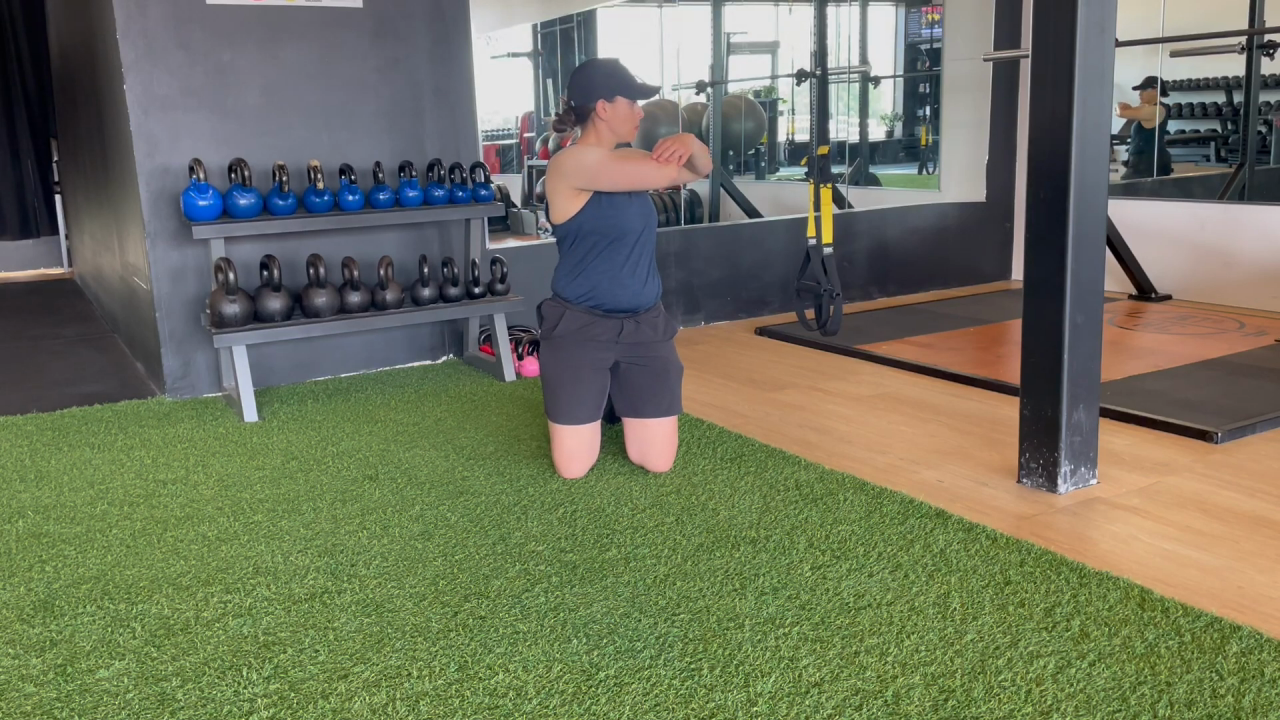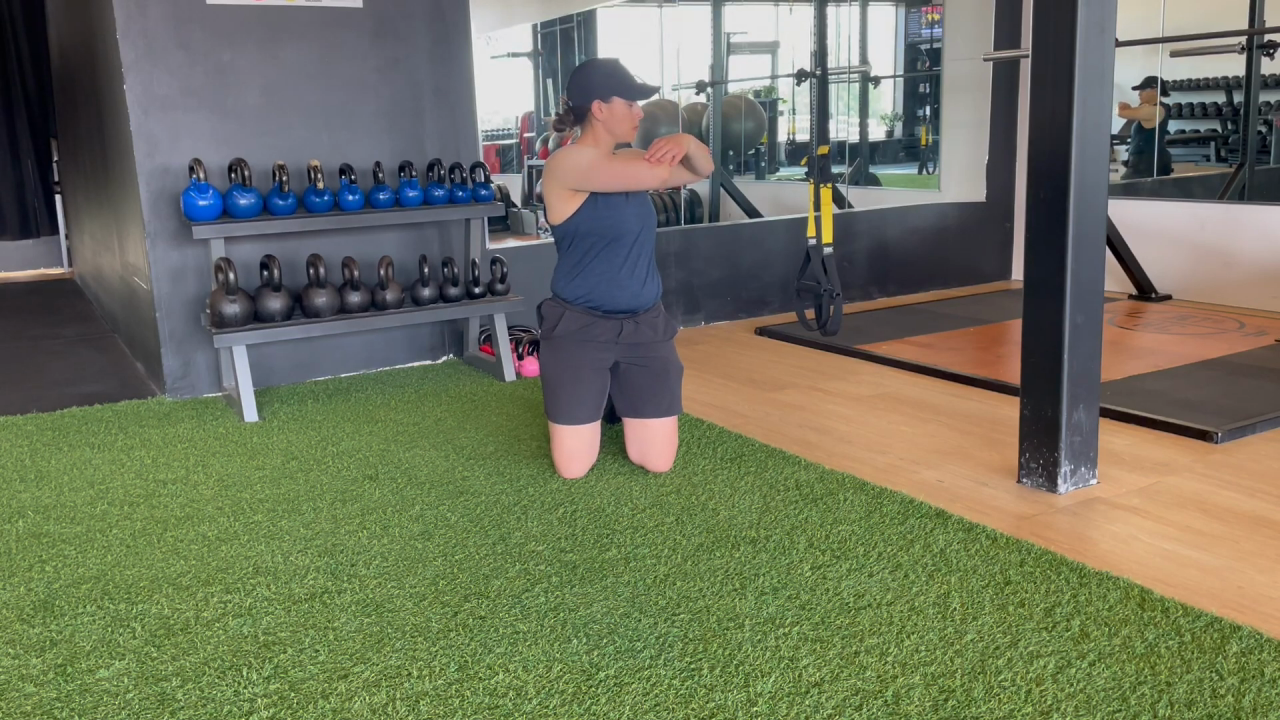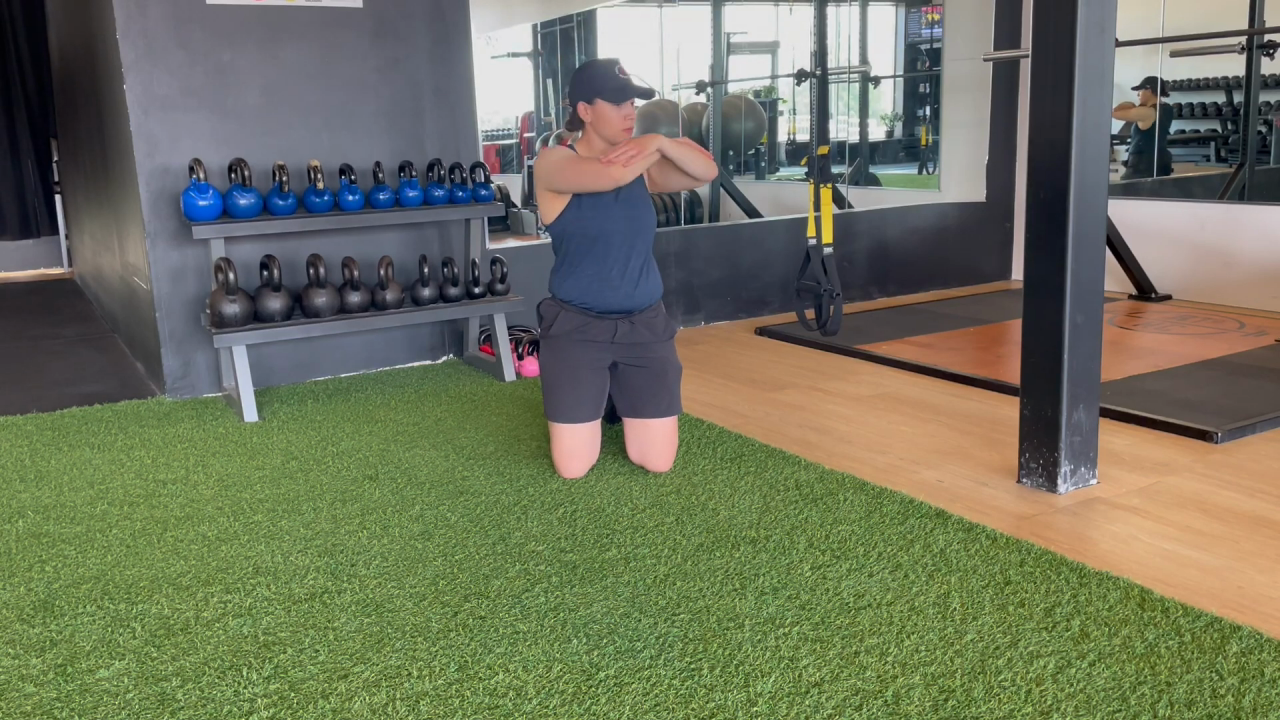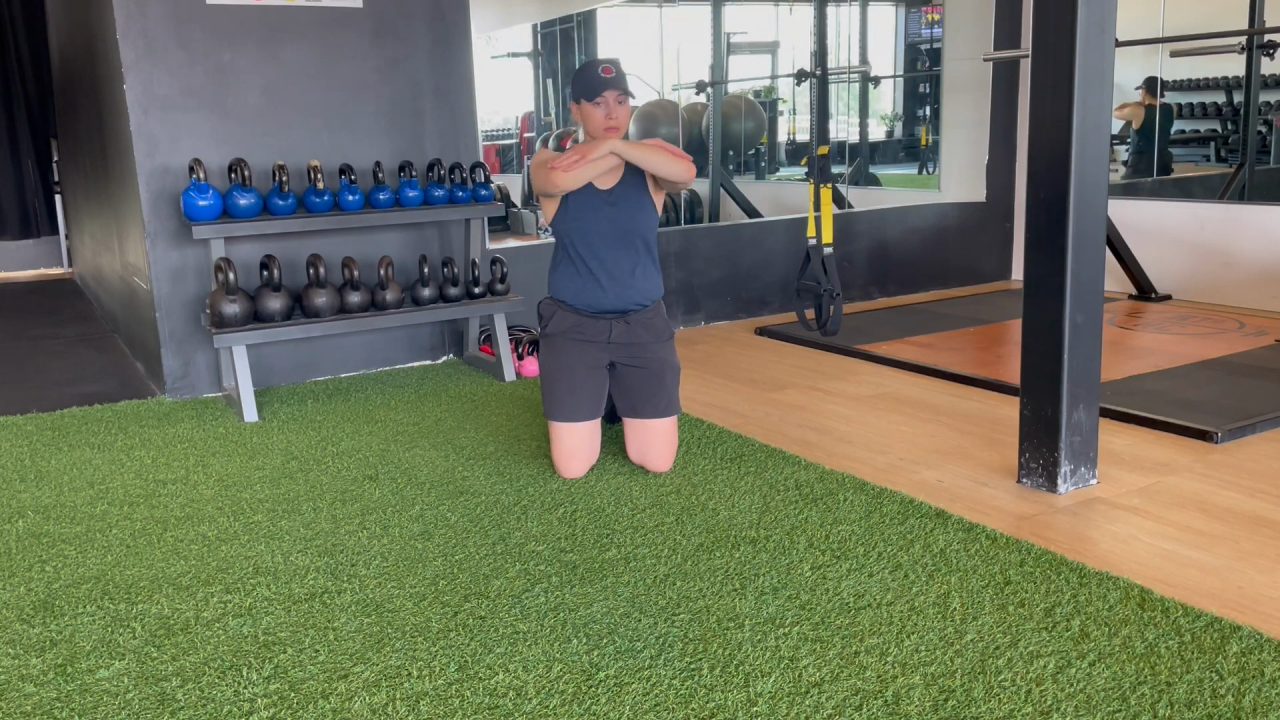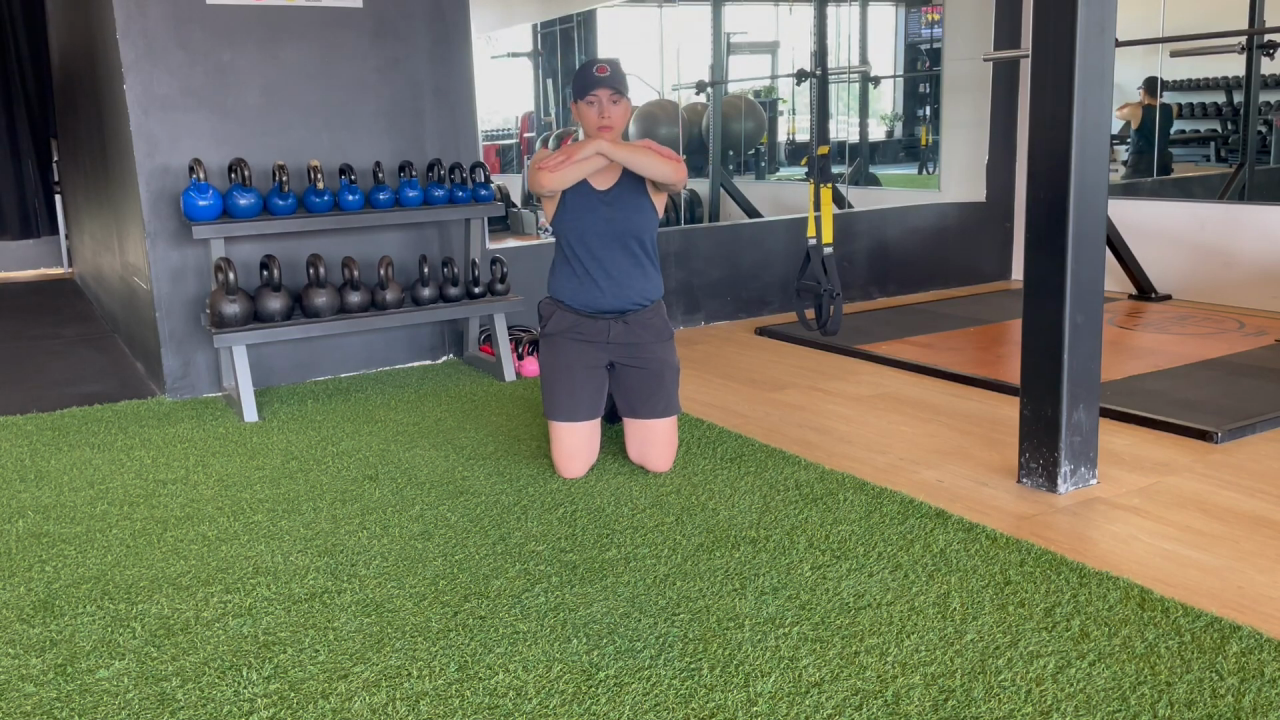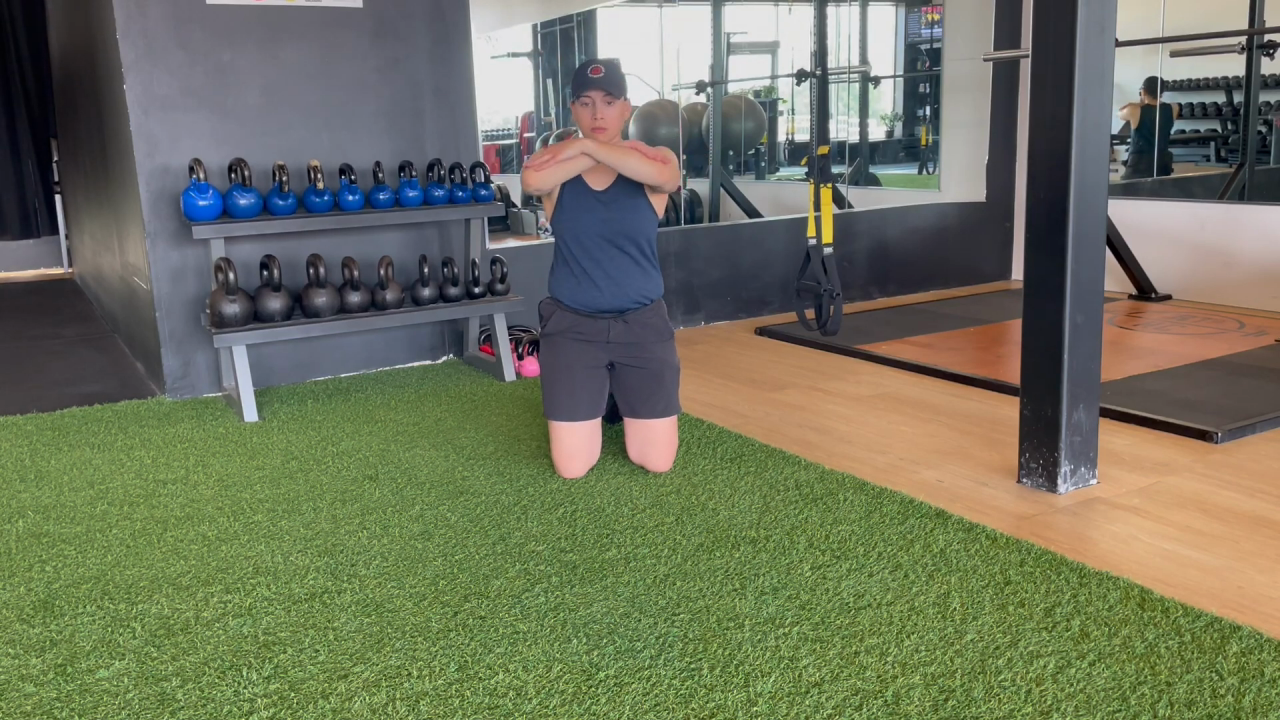
dt=0.3s
person 1, frame 1
left shoulder: (628, 162)
right shoulder: (571, 163)
left elbow: (700, 169)
right elbow: (662, 171)
left wrist: (688, 141)
right wrist: (675, 148)
left hip: (646, 326)
right hip: (579, 328)
left knee: (658, 463)
right knee: (573, 469)
left ankle: (617, 397)
right ankle: (597, 401)
person 1, frame 2
left shoulder: (628, 162)
right shoulder: (567, 163)
left elbow: (702, 169)
right elbow: (655, 173)
left wrist: (685, 141)
right wrist: (672, 147)
left hip: (645, 326)
right hip: (578, 329)
left knee: (657, 464)
right knee: (573, 468)
left ankle: (618, 399)
right ankle: (596, 402)
person 1, frame 3
left shoulder: (641, 167)
right shoulder: (554, 162)
left elbow: (706, 170)
right elbow: (610, 173)
left wrist: (662, 142)
right wrist: (651, 148)
left hip: (645, 326)
right hip: (576, 328)
left knee: (658, 464)
right knee: (573, 469)
left ankle: (620, 396)
right ankle: (598, 400)
person 1, frame 4
left shoulder: (648, 169)
right shoulder: (552, 163)
left elbow: (685, 171)
right elbow: (561, 179)
left wrist: (616, 146)
right wrist: (633, 149)
left hip: (644, 326)
right hip: (574, 328)
left knee: (657, 464)
right knee: (572, 468)
left ankle: (620, 397)
right ankle: (598, 397)
person 1, frame 5
left shoulder: (650, 166)
right shoulder: (553, 161)
left elbow: (676, 173)
right elbow: (545, 181)
left wrist: (600, 146)
right wrist: (622, 152)
left hip: (642, 326)
right hip: (572, 327)
left knee: (657, 463)
right knee: (572, 468)
left ankle: (620, 395)
right ankle: (597, 399)
person 1, frame 6
left shoulder: (650, 158)
right shoulder: (555, 161)
left elbow: (664, 175)
right elbow: (532, 180)
left wrist: (589, 146)
right wrist: (605, 153)
left hip: (643, 325)
right hip: (572, 327)
left knee: (657, 463)
right knee: (572, 469)
left ankle: (620, 397)
right ankle: (601, 397)
